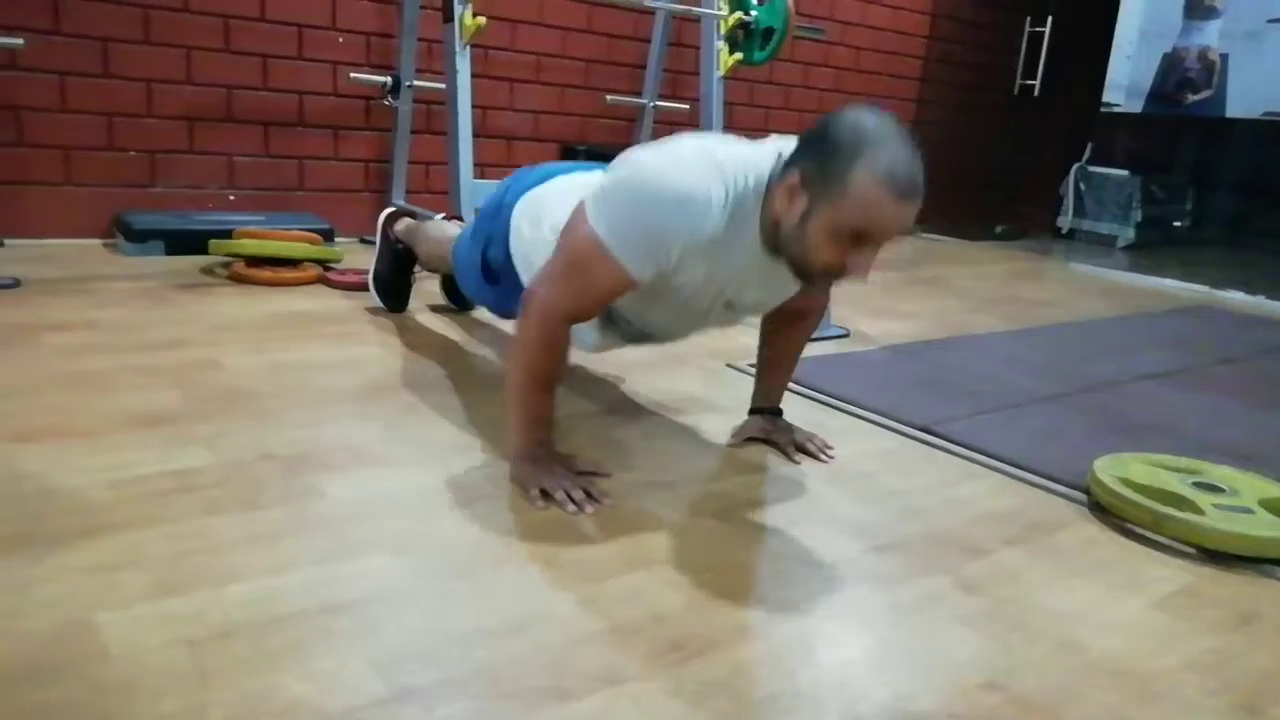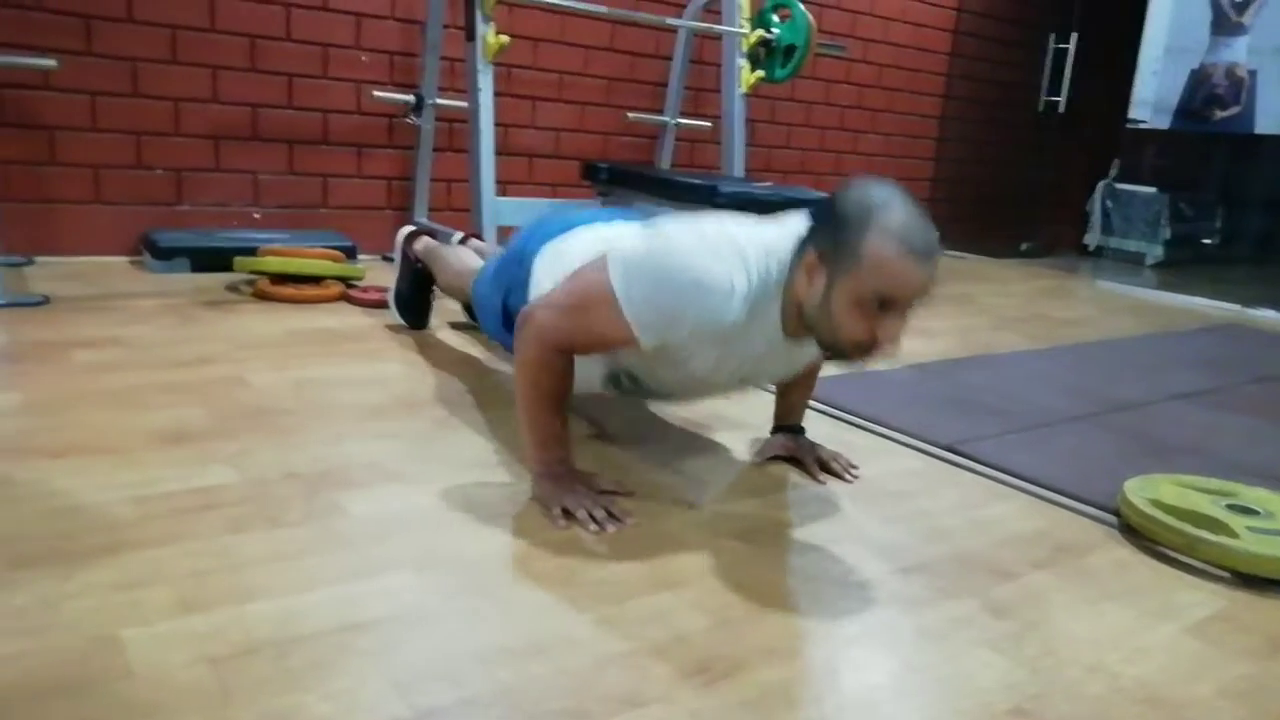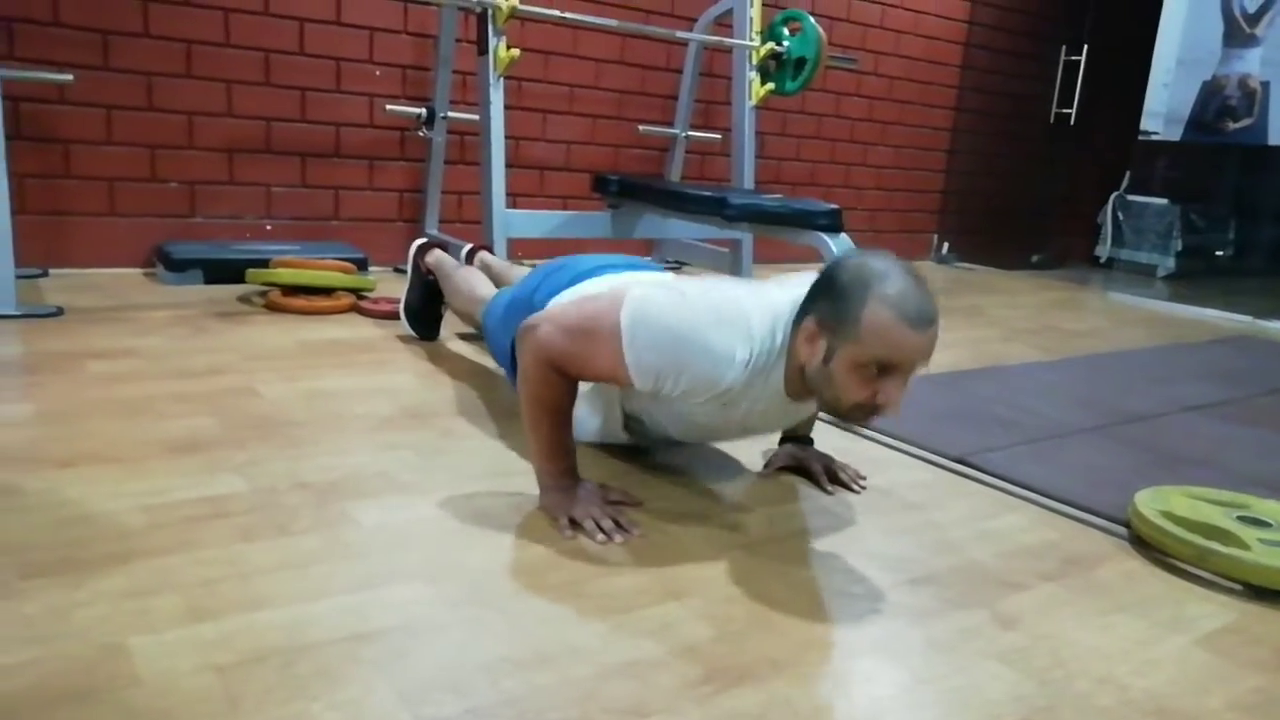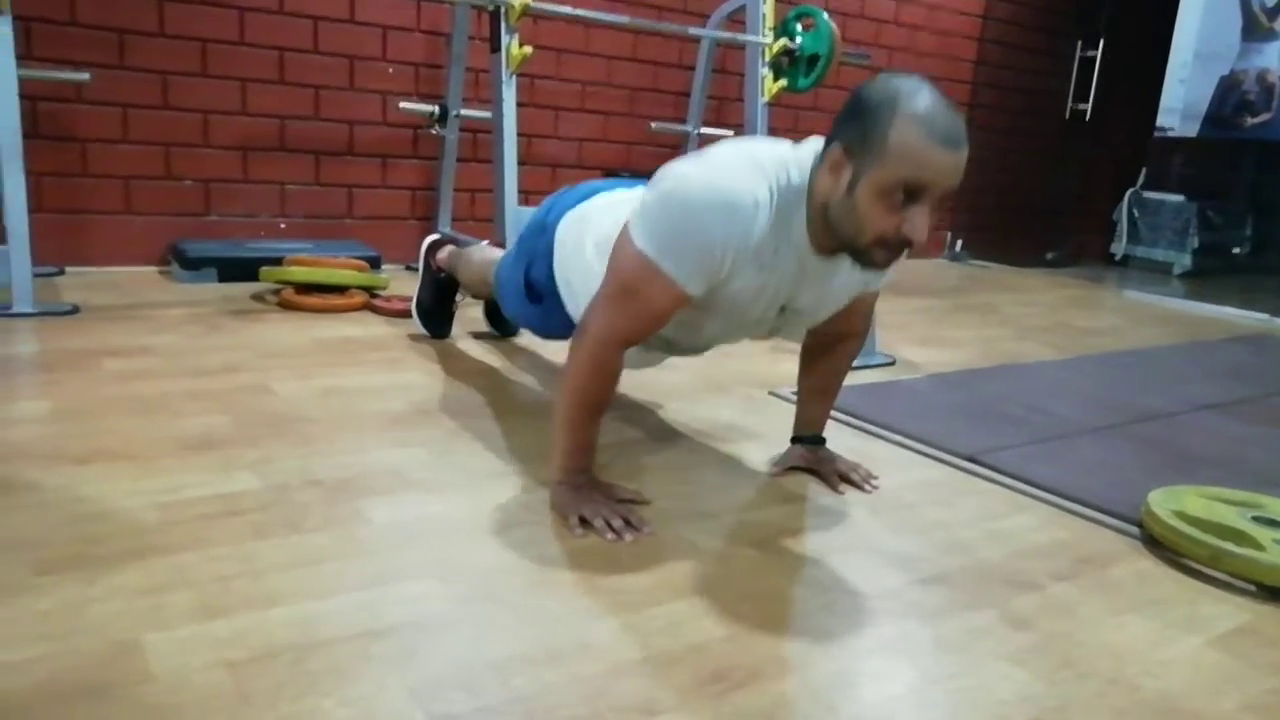
dt=0.5s
person 1, frame 1
left shoulder: (826, 209)
right shoulder: (680, 198)
left elbow: (797, 307)
right elbow: (546, 309)
left wrist: (767, 408)
right wrist: (529, 451)
left hip: (605, 203)
right hip: (532, 214)
right knee: (459, 256)
left ankle: (453, 223)
right ankle: (403, 231)
person 1, frame 2
left shoulder: (840, 278)
right shoulder: (710, 287)
right elbow: (541, 328)
left wrist: (788, 424)
right wrist: (549, 468)
left hip: (631, 243)
right hip: (557, 256)
right knee: (483, 287)
left ankle: (473, 244)
right ankle: (423, 250)
person 1, frame 3
left shoulder: (836, 320)
right shoulder: (714, 347)
right elbow: (540, 340)
left wrist: (796, 436)
right wrist: (558, 484)
left hip: (641, 285)
right hip: (557, 309)
right knee: (492, 310)
left ankle: (483, 258)
right ankle: (433, 261)
person 1, frame 4
left shoulder: (873, 226)
right shoulder: (724, 205)
left elbow: (837, 333)
right elbow: (602, 338)
left wrist: (808, 439)
right wrist: (572, 479)
left hip: (651, 238)
right hip: (574, 235)
right knee: (507, 286)
left ankle: (484, 251)
right ankle: (447, 259)
